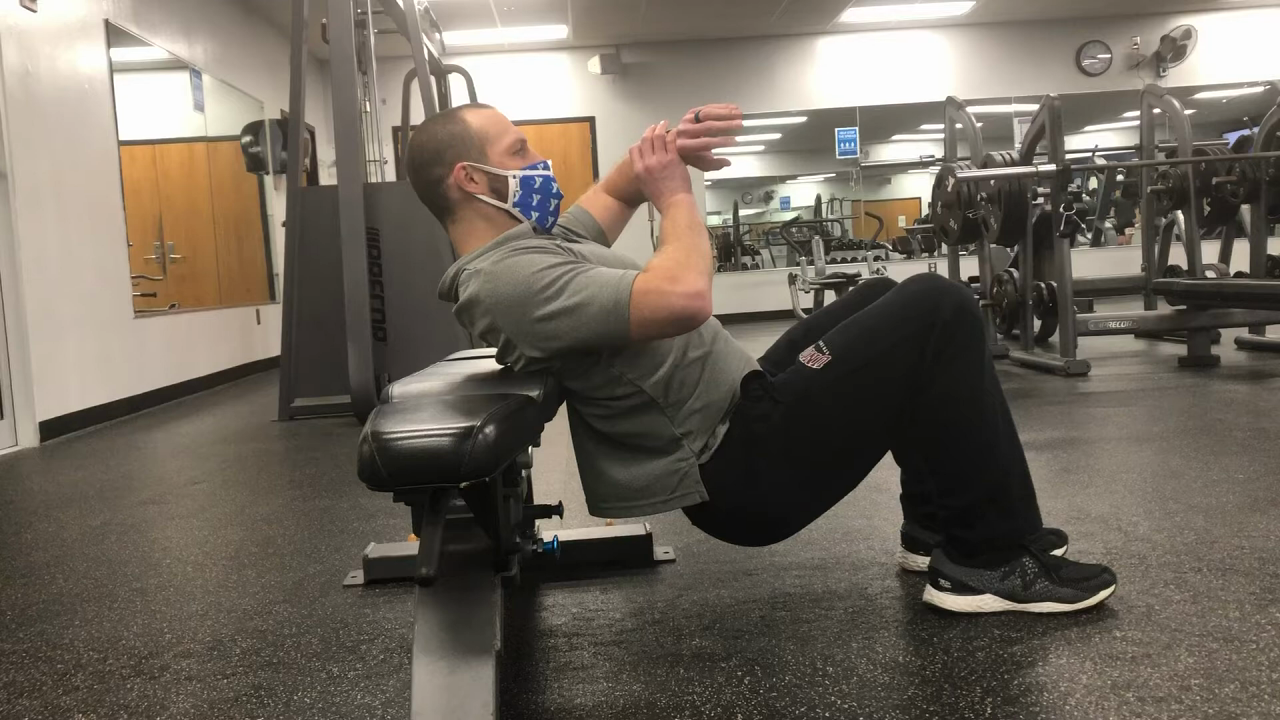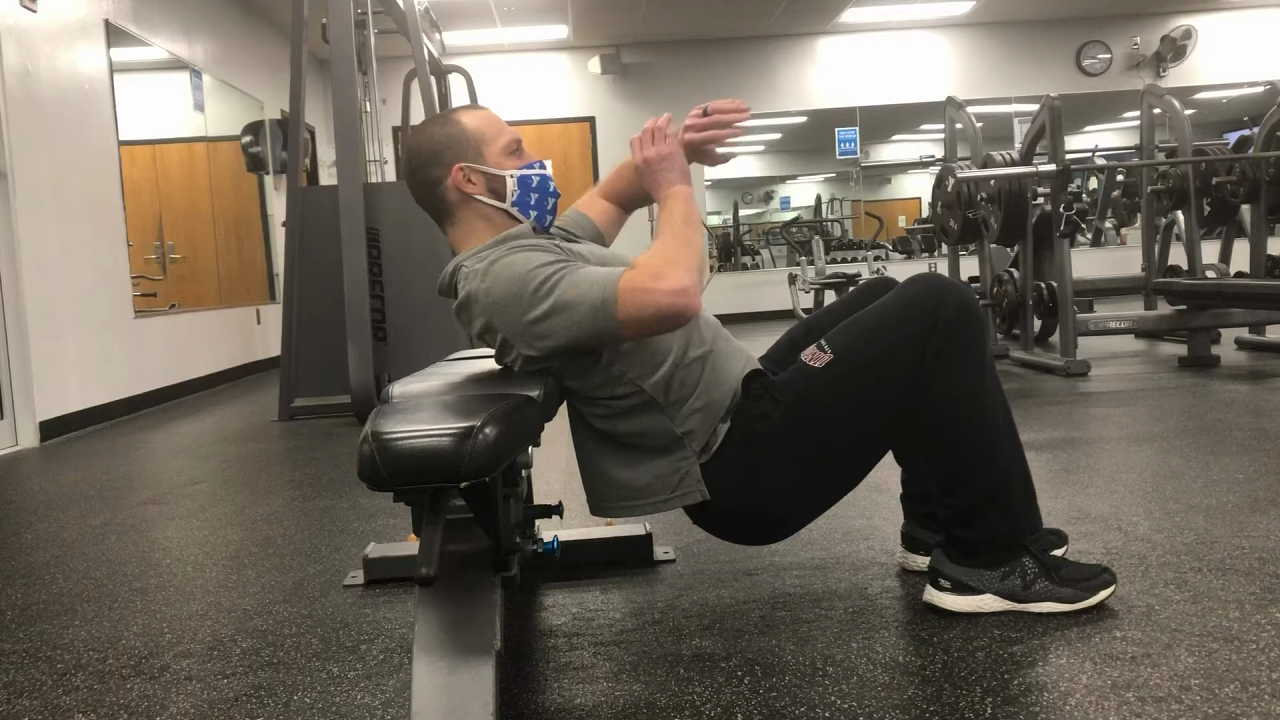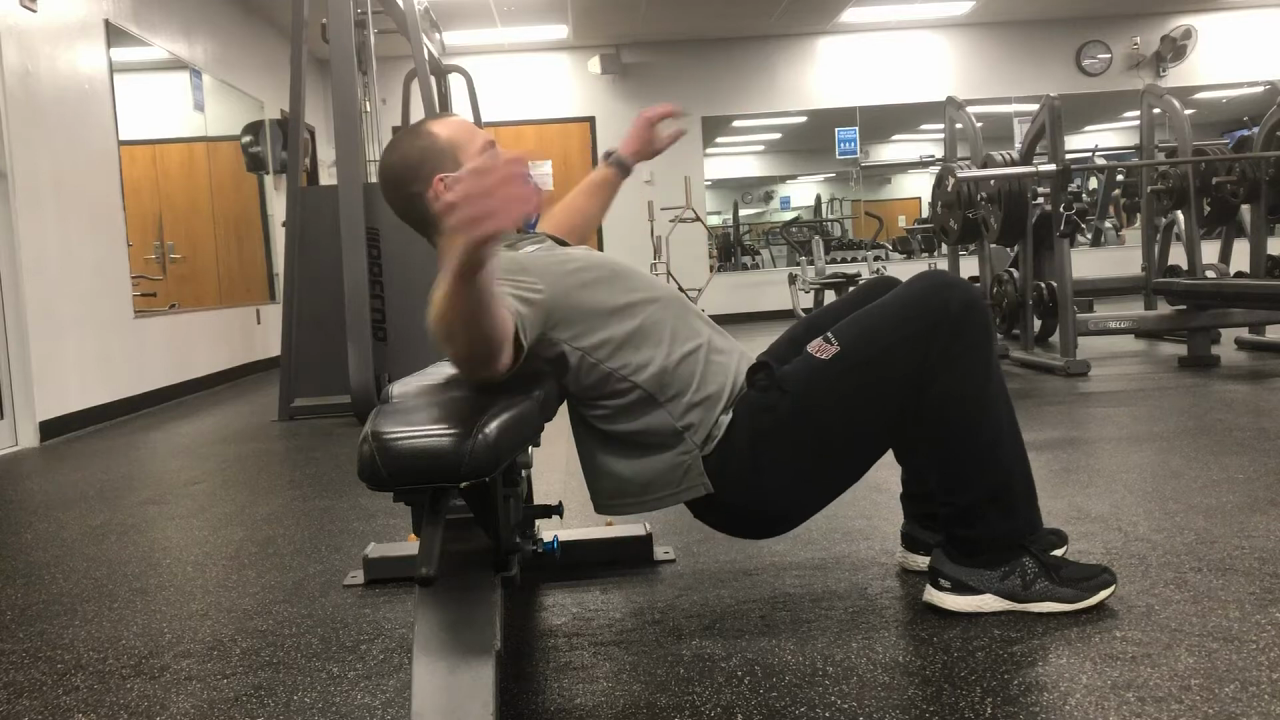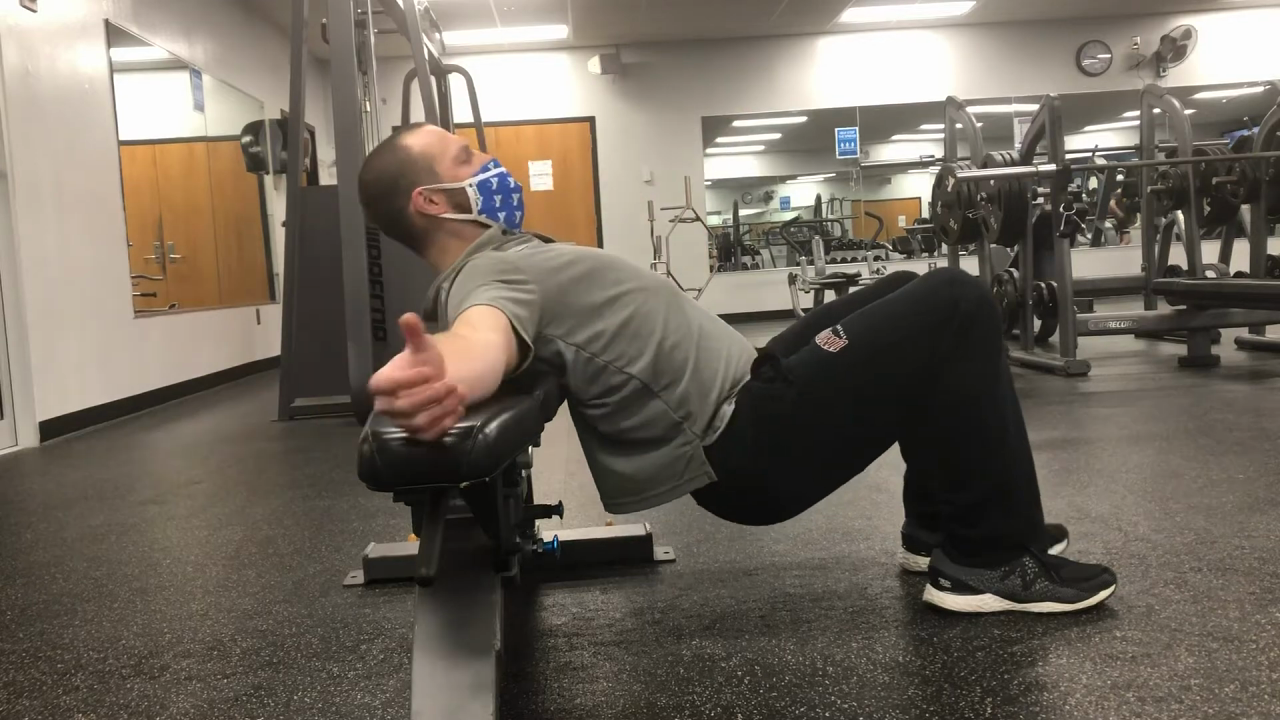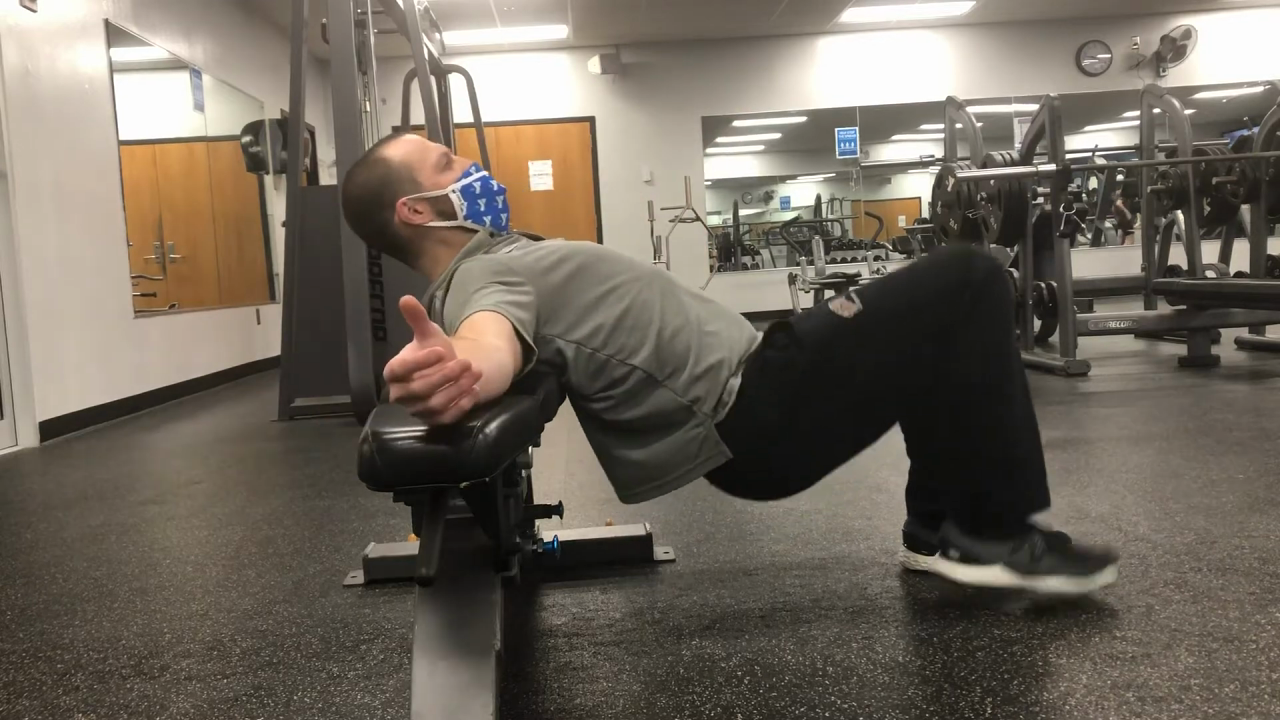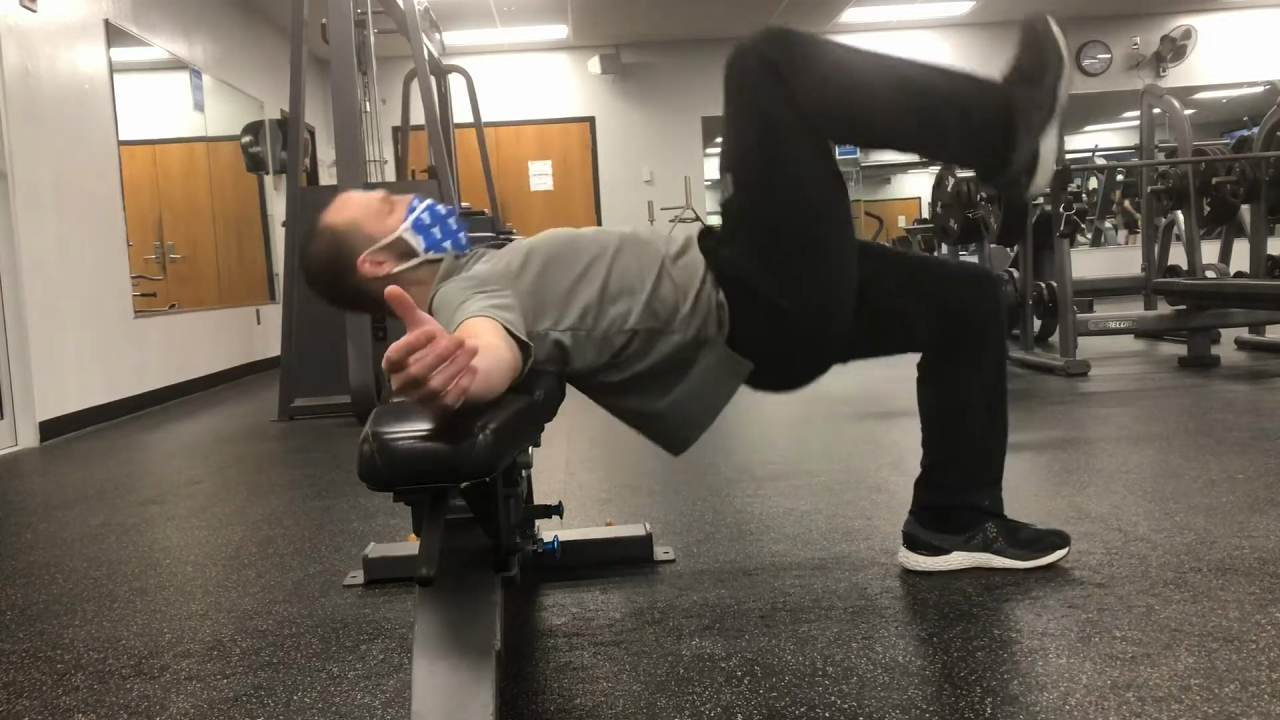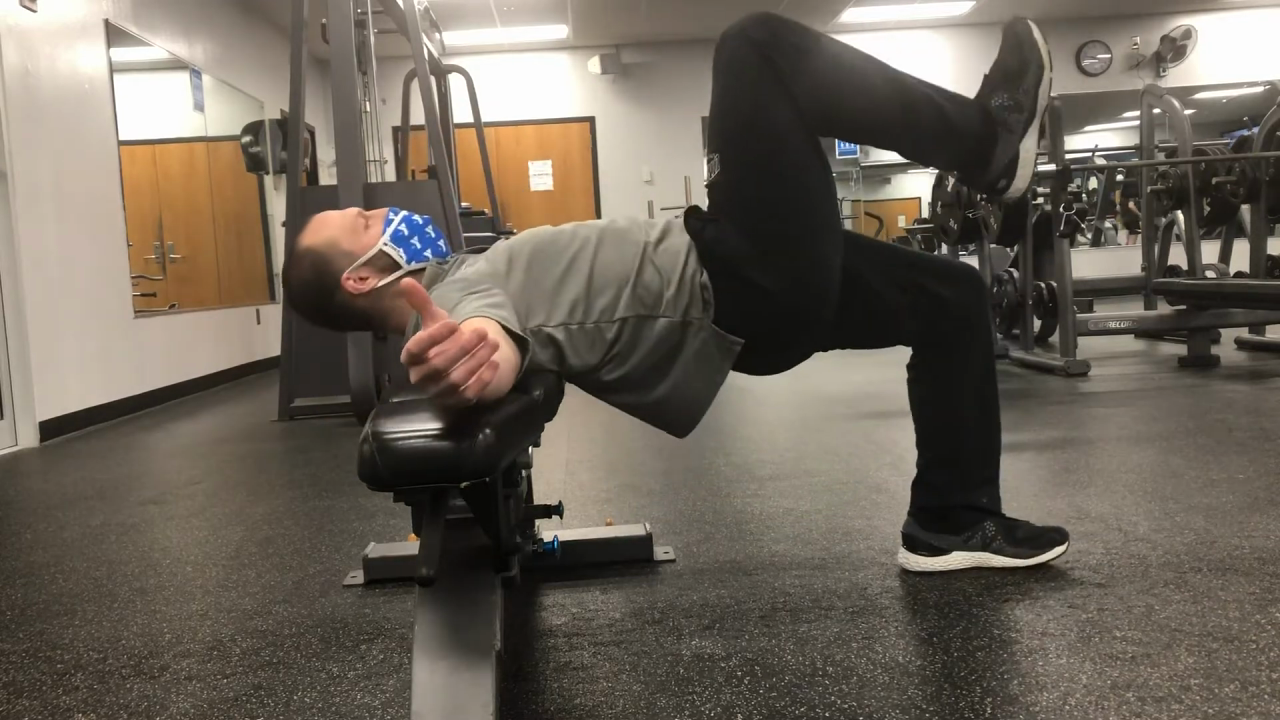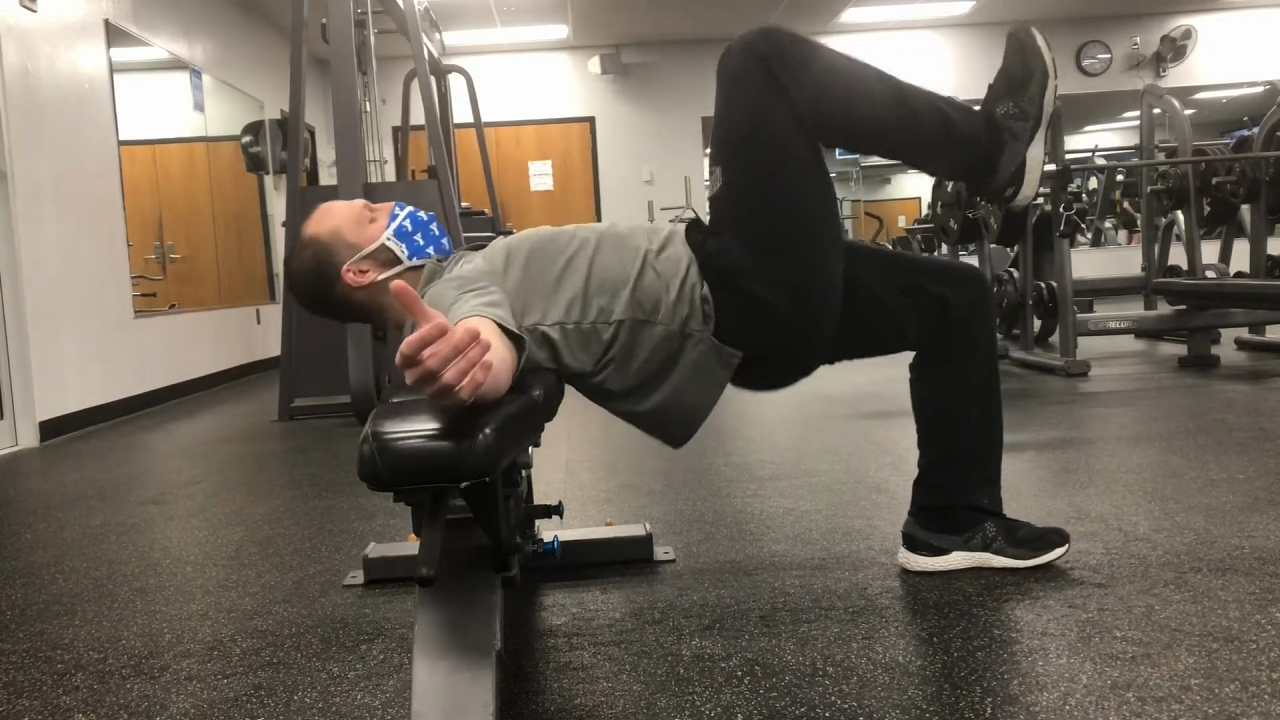
dt=0.5s
person 1, frame 1
left shoulder: (530, 244)
right shoulder: (512, 279)
left elbow: (616, 189)
right elbow: (684, 297)
left wrist: (671, 139)
right wrist: (676, 192)
left hip: (740, 415)
right hip: (745, 464)
left knee: (885, 299)
right knee: (936, 310)
left ankle: (936, 526)
right ankle: (989, 561)
person 1, frame 2
left shoulder: (528, 244)
right shoulder: (509, 277)
left elbow: (612, 196)
right elbow: (671, 294)
left wrist: (673, 148)
right wrist: (677, 186)
left hip: (742, 412)
right hip: (743, 464)
left knee: (888, 299)
right knee: (938, 309)
left ankle: (936, 527)
right ankle: (989, 562)
person 1, frame 3
left shoulder: (517, 257)
right shoulder: (500, 275)
left elbow: (557, 229)
right elbow: (480, 347)
left wrist: (623, 160)
right wrist: (471, 245)
left hip: (741, 412)
right hip: (747, 456)
left knee: (891, 298)
right knee: (945, 307)
left ankle: (939, 527)
right ankle: (988, 561)
person 1, frame 4
left shoulder: (503, 258)
right shoulder: (487, 280)
right elbow: (478, 340)
right wrist: (440, 379)
left hip: (746, 397)
right hip: (751, 444)
left knee: (910, 296)
right knee: (955, 307)
left ankle: (938, 526)
right ankle: (989, 560)
person 1, frame 5
left shoulder: (495, 259)
right shoulder: (484, 283)
right elbow: (489, 346)
right wrist: (450, 372)
left hip: (746, 376)
right hip: (756, 414)
left knee: (930, 306)
right knee: (964, 282)
left ankle: (942, 520)
right ankle: (993, 530)
person 1, frame 6
left shoulder: (472, 276)
right shoulder: (465, 302)
right elbow: (488, 353)
right wrist: (451, 368)
left hip: (772, 300)
right hip: (762, 303)
left knee: (968, 299)
right knee: (767, 60)
left ankle: (953, 523)
right ankle: (1008, 136)
person 1, frame 7
left shoulder: (461, 280)
right shoulder: (458, 301)
right elbow: (499, 355)
right wrist: (461, 365)
left hip: (750, 284)
right hip: (745, 284)
left knee: (951, 296)
right knee: (758, 45)
left ankle: (951, 522)
right ankle: (983, 140)
person 1, frame 8
left shoulder: (460, 276)
right shoulder: (452, 297)
right elbow: (487, 344)
right wrist: (461, 358)
left hip: (756, 302)
right hip: (750, 302)
left knee: (954, 297)
right knee: (760, 57)
left ankle: (951, 521)
right ankle: (990, 150)
